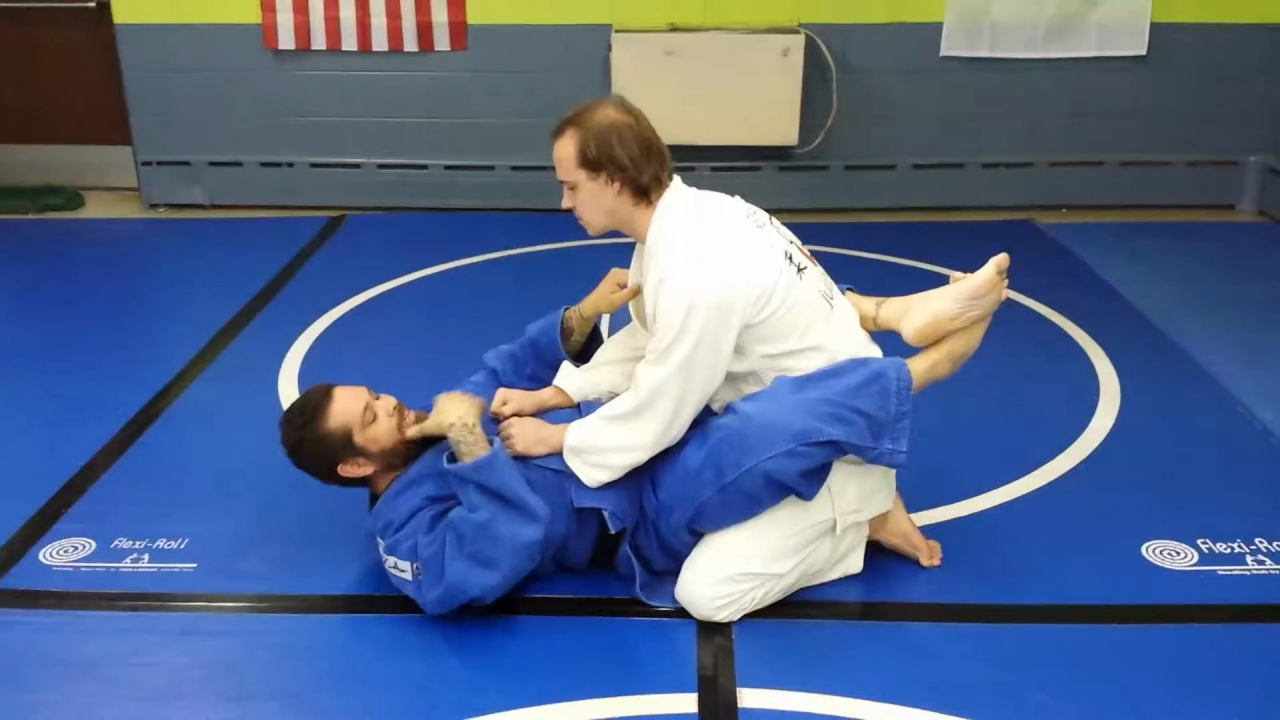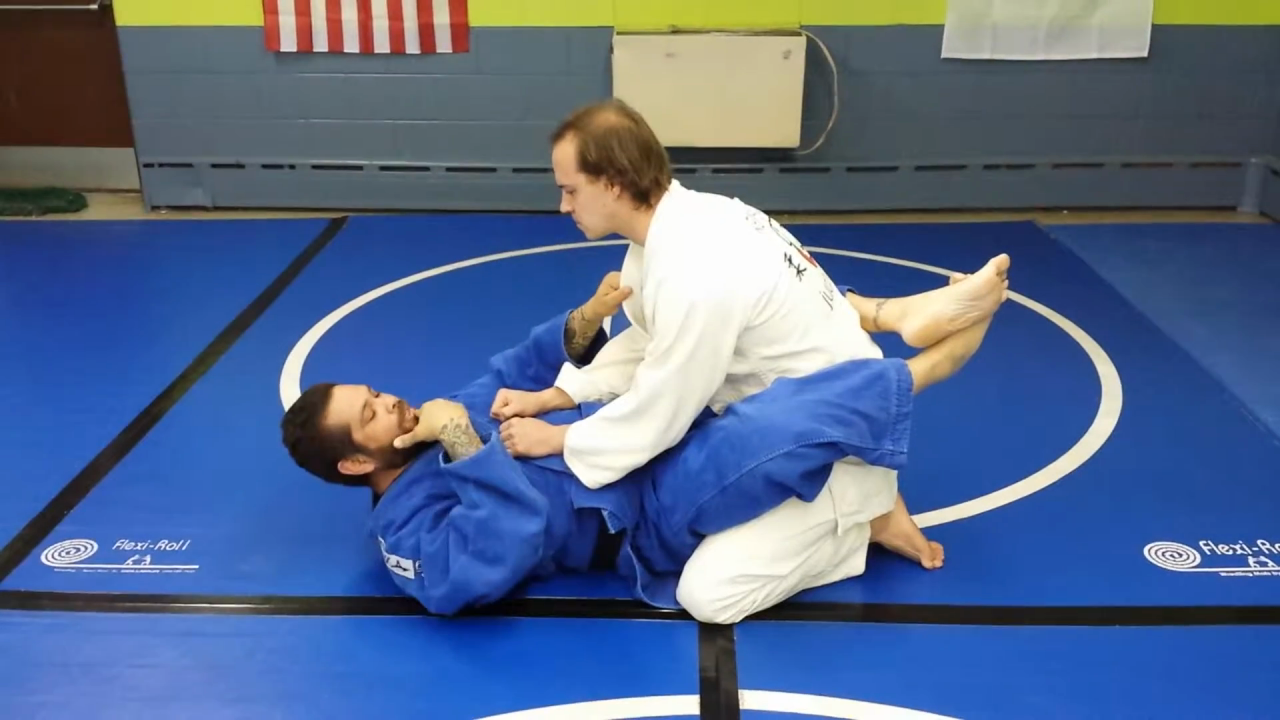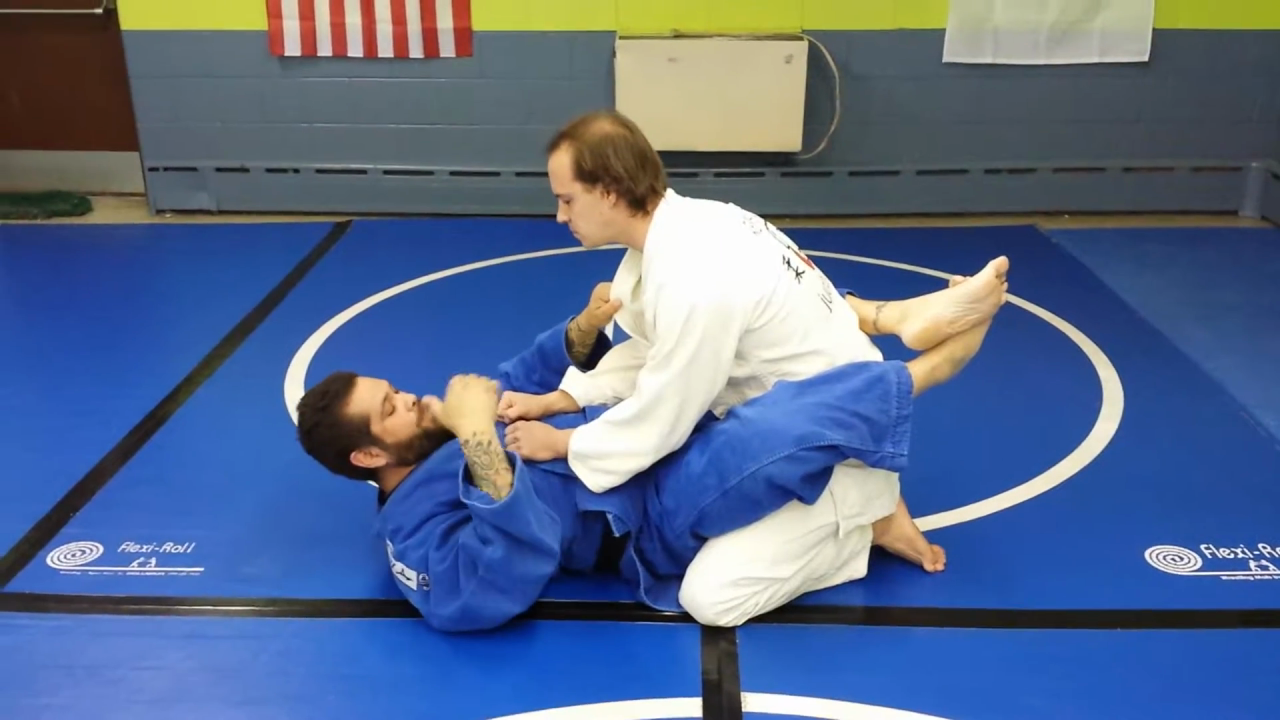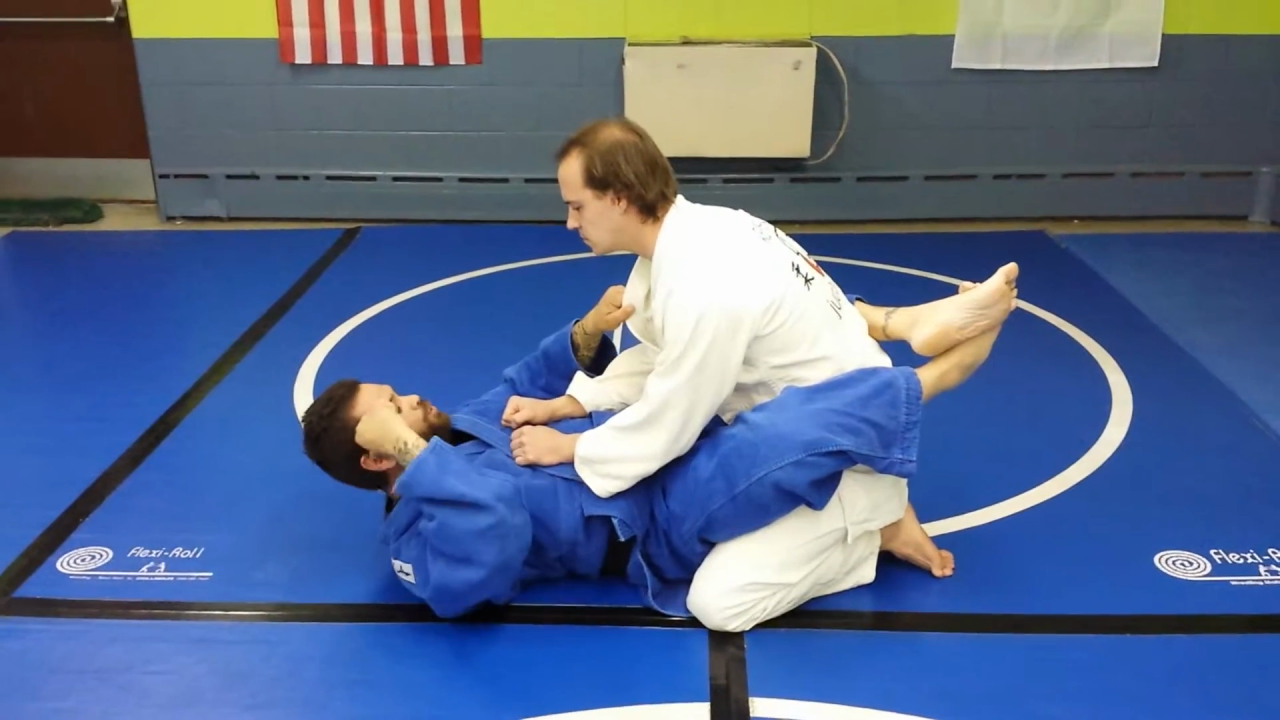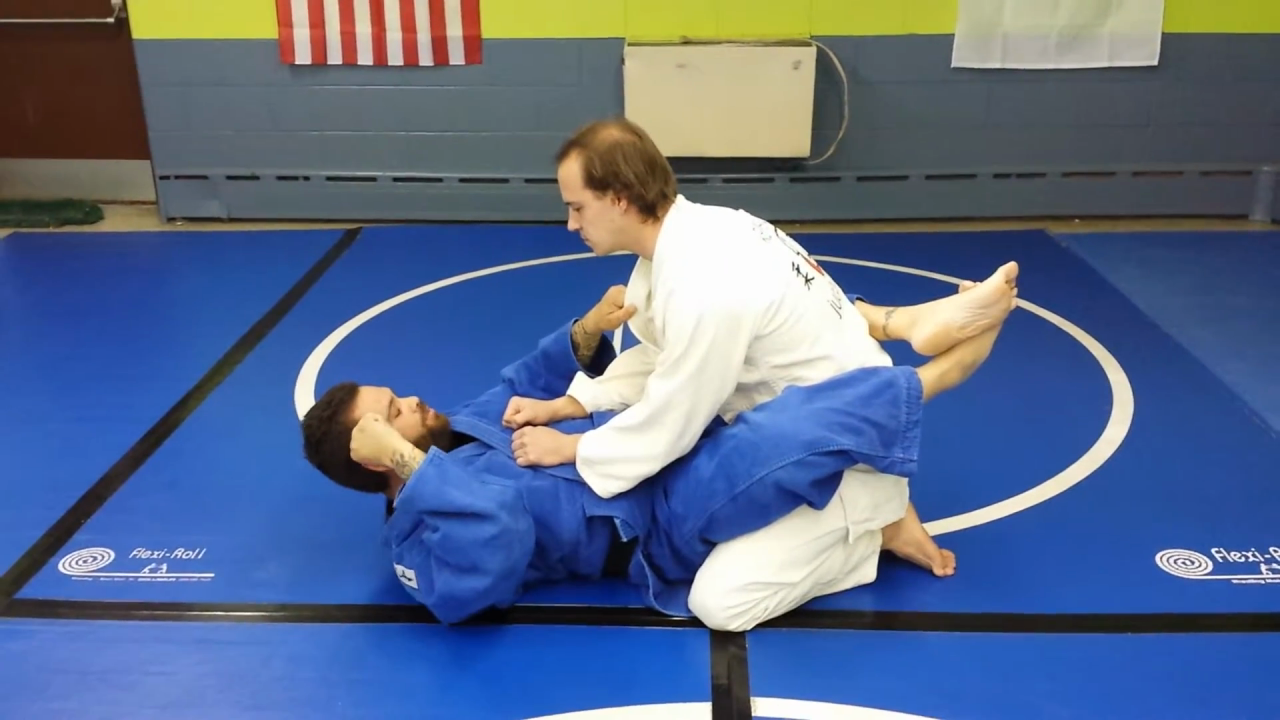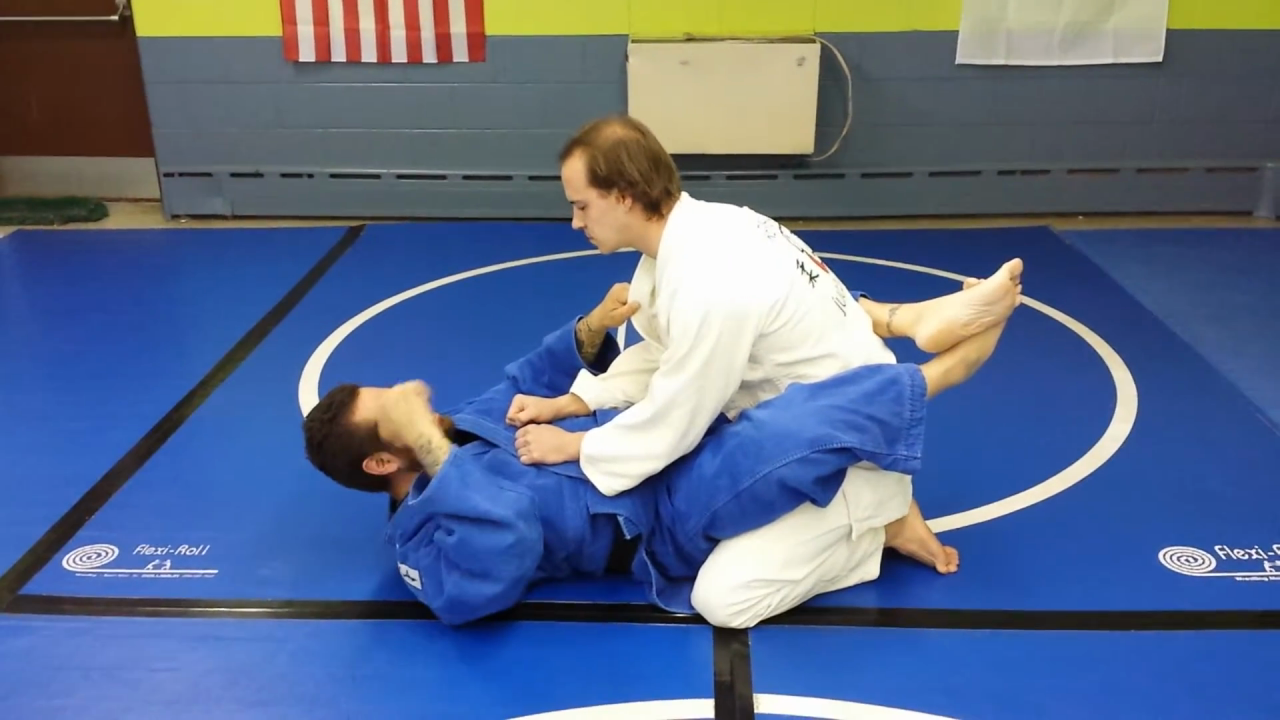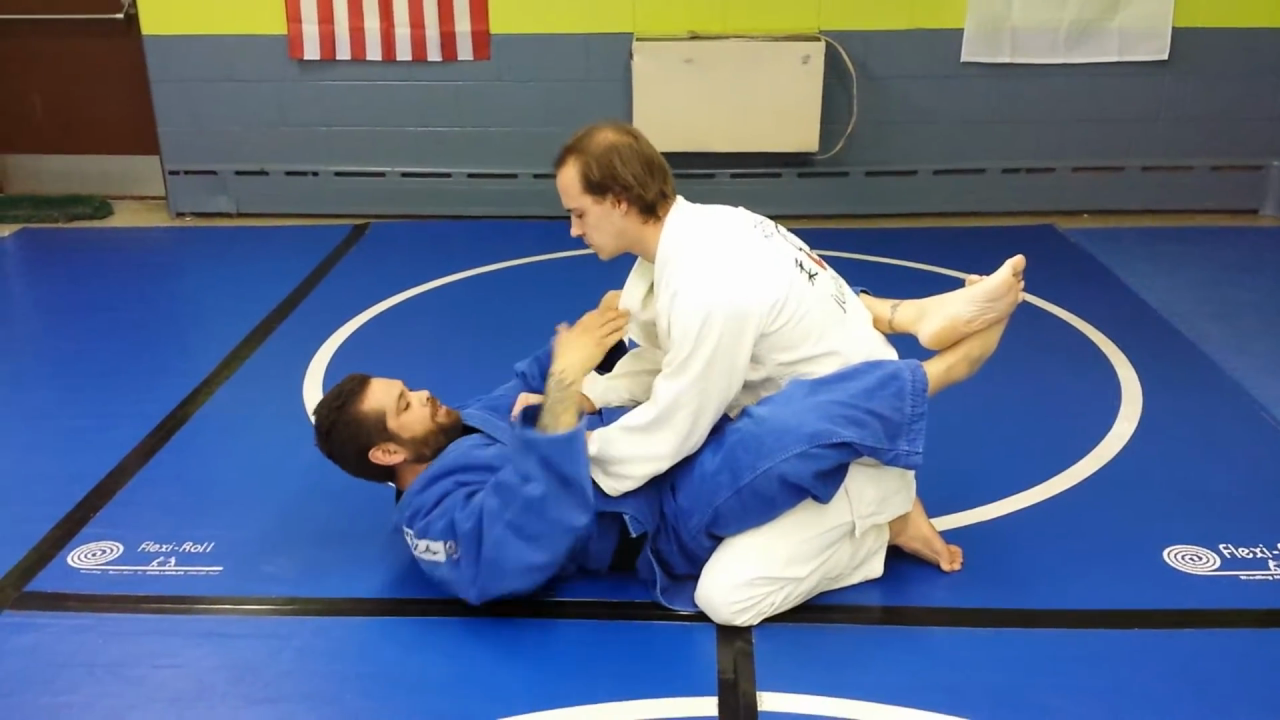
dt=0.4s
person 1, frame 1
left shoulder: (432, 420)
right shoulder: (408, 531)
left elbow: (515, 368)
right elbow: (501, 547)
left wrist: (585, 315)
right wrist: (469, 436)
right hip: (650, 512)
right knee: (776, 425)
right ankle: (926, 363)
person 1, frame 2
left shoulder: (441, 413)
right shoulder: (411, 529)
left elbow: (522, 369)
right elbow: (500, 547)
left wrist: (588, 317)
right wrist: (458, 435)
right hip: (651, 514)
right knee: (777, 427)
right ankle: (925, 365)
person 1, frame 3
left shoulder: (443, 425)
right shoulder: (418, 529)
left elbow: (528, 376)
right elbow: (512, 575)
left wrist: (584, 326)
right wrist: (484, 447)
right hip: (654, 515)
right knee: (773, 432)
right ankle: (926, 366)
person 1, frame 4
left shoulder: (455, 426)
right shoulder: (423, 535)
left elbow: (533, 380)
right elbow: (489, 534)
left wrist: (590, 329)
right wrist: (406, 449)
right hip: (661, 520)
right knee: (786, 436)
right ankle: (936, 371)
person 1, frame 5
left shoulder: (456, 427)
right shoulder: (426, 538)
left elbow: (529, 381)
right elbow: (492, 543)
left wrist: (590, 328)
right wrist: (404, 461)
right hip: (662, 520)
right knee: (785, 436)
right ankle: (936, 372)
person 1, frame 6
left shoulder: (462, 419)
right shoulder: (427, 536)
left elbow: (532, 378)
right elbow: (497, 559)
left wrist: (594, 326)
right wrist: (425, 444)
right hip: (667, 518)
right knee: (792, 433)
right ankle: (942, 369)
person 1, frame 7
left shoulder: (458, 431)
right shoulder: (434, 520)
left elbow: (529, 382)
right elbow: (529, 533)
left wrist: (594, 335)
right wrist: (568, 382)
right hip: (673, 519)
right knee: (786, 429)
right ankle: (945, 366)
person 2, frame 1
left shoulder: (698, 277)
right shoulder: (687, 214)
left elbow: (654, 417)
right elbow: (647, 343)
left wrist: (554, 439)
right wrist: (553, 396)
left knee: (708, 593)
left ankle: (861, 514)
person 2, frame 2
left shoulder: (698, 279)
right shoulder: (686, 216)
left elbow: (655, 420)
right elbow: (647, 345)
left wrist: (555, 439)
right wrist: (553, 398)
left knee: (709, 594)
left ankle: (862, 513)
person 2, frame 3
left shoulder: (696, 285)
right shoulder: (683, 224)
left elbow: (657, 424)
right elbow: (649, 353)
left wrist: (559, 444)
left knee: (711, 598)
left ankle: (865, 523)
person 2, frame 4
left shoulder: (705, 289)
right shoulder: (692, 230)
left elbow: (664, 428)
right elbow: (658, 358)
left wrist: (566, 447)
right wrist: (564, 406)
left knee: (720, 602)
left ankle: (876, 525)
person 2, frame 5
left shoulder: (706, 288)
right shoulder: (692, 229)
left elbow: (666, 428)
right elbow: (659, 358)
left wrist: (568, 448)
right wrist: (566, 406)
left knee: (721, 601)
left ankle: (877, 526)
person 2, frame 6
left shoulder: (710, 286)
right shoulder: (697, 226)
left elbow: (669, 427)
right elbow: (661, 355)
left wrist: (571, 446)
right wrist: (569, 403)
left knee: (723, 598)
left ankle: (880, 526)
person 2, frame 7
left shoulder: (710, 291)
right shoulder: (695, 227)
left elbow: (671, 429)
right elbow: (662, 357)
right wrist: (581, 399)
left knee: (728, 595)
left ankle: (887, 525)
